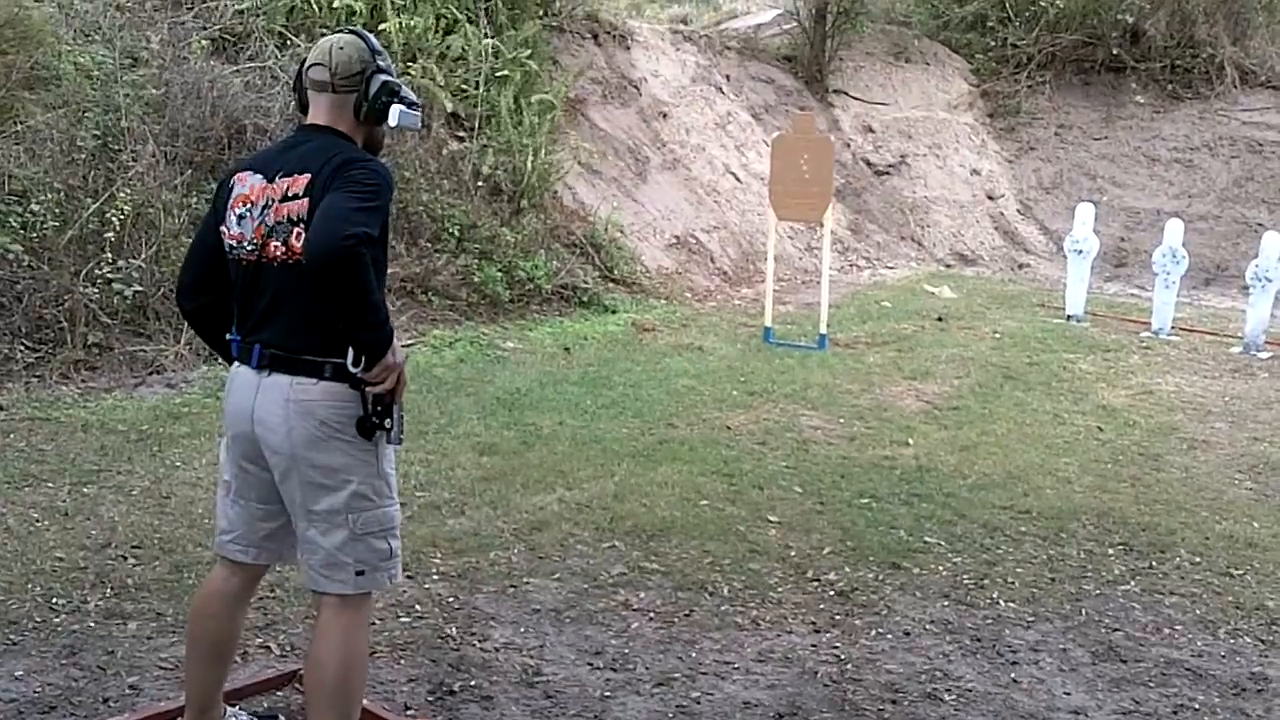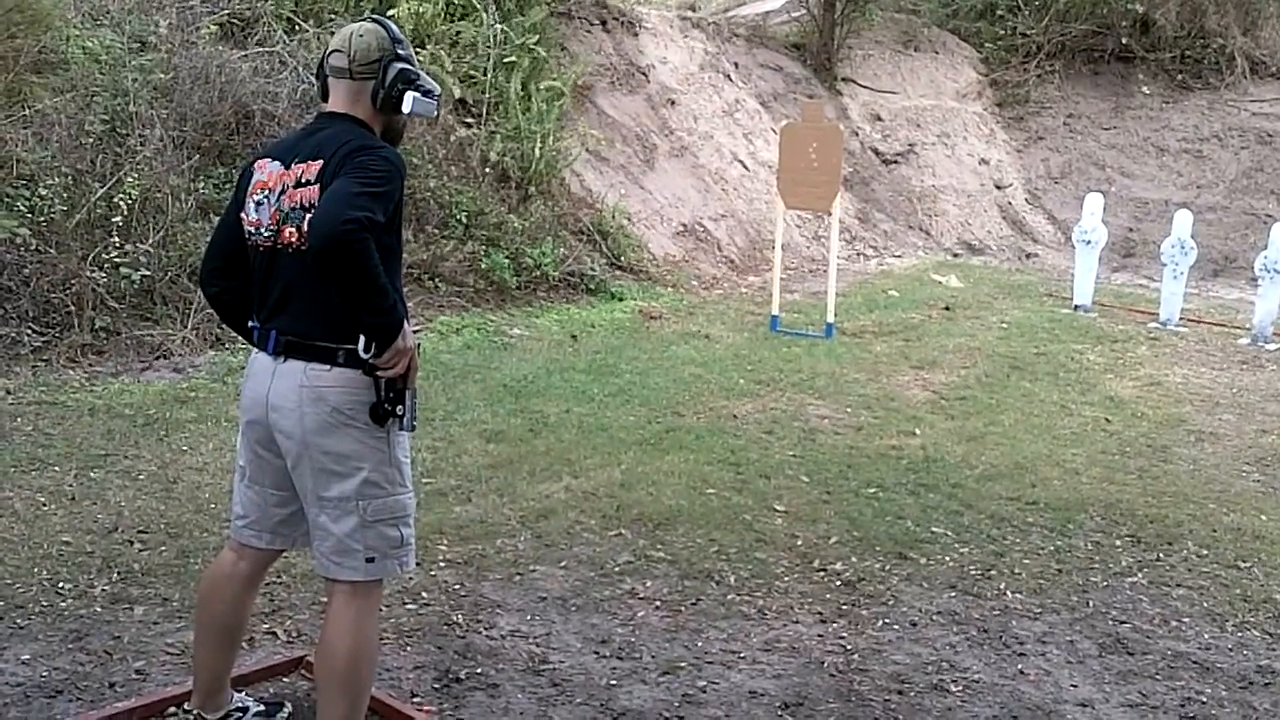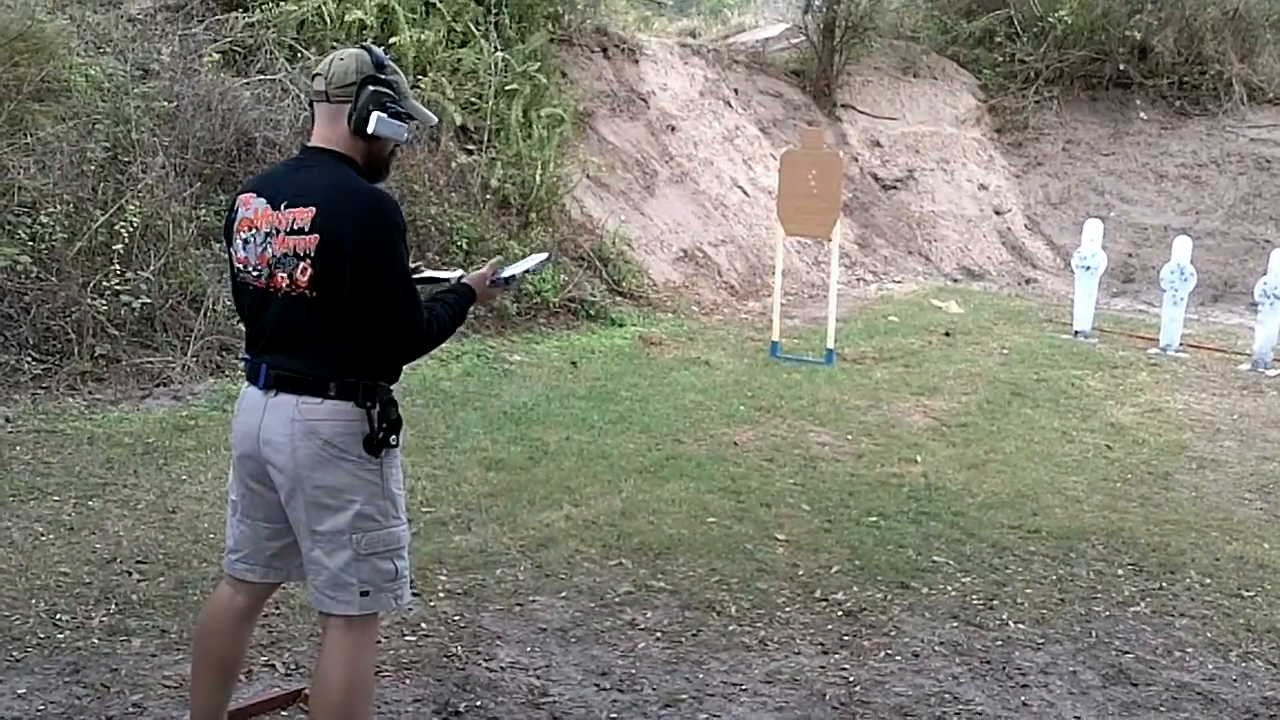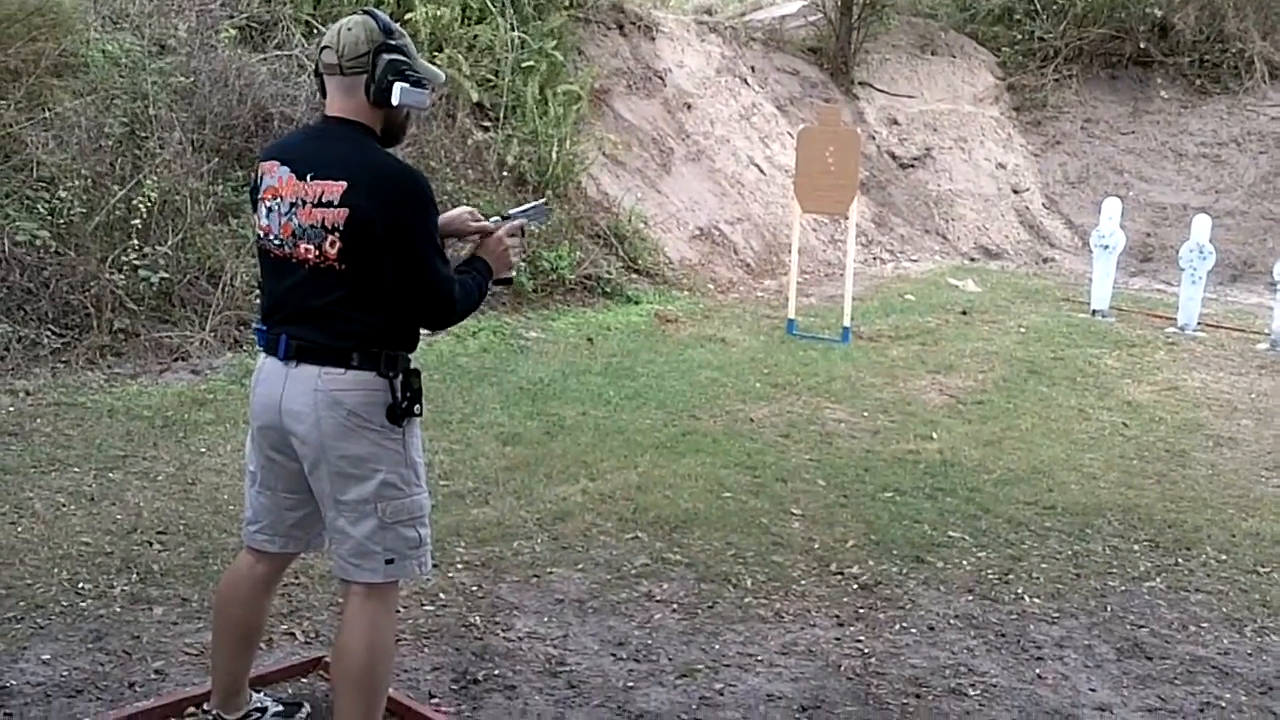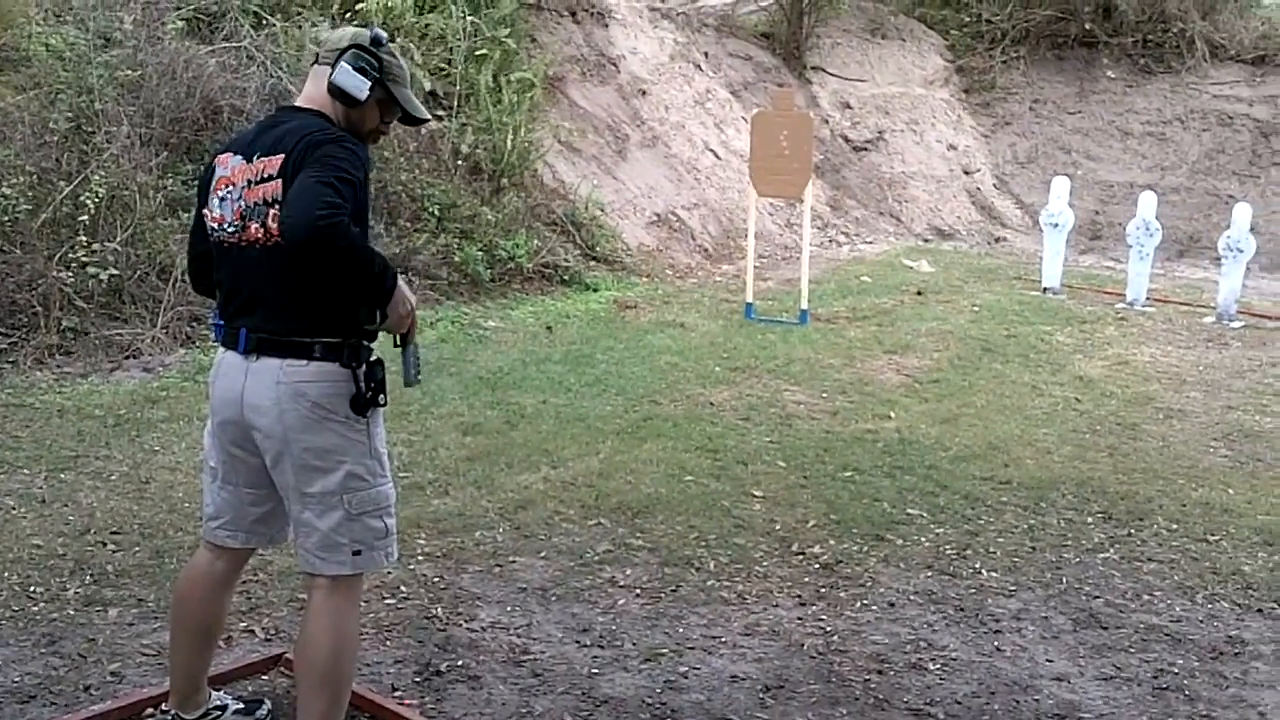
dt=1s
person 1, frame 1
left shoulder: (244, 176)
right shoulder: (360, 171)
left elbow: (195, 292)
right elbow: (336, 250)
left wrist: (249, 356)
right wrist: (379, 344)
left hip: (247, 393)
right hip: (325, 405)
left knee: (236, 564)
right knee: (345, 595)
person 1, frame 2
left shoulder: (268, 160)
right shoulder: (372, 157)
left elbow: (219, 274)
right elbow: (339, 236)
right wrist: (390, 326)
left hip: (265, 377)
right hip: (339, 391)
left knee: (247, 548)
right knee: (356, 581)
person 1, frame 3
left shoulder: (252, 196)
right shoulder: (365, 206)
right elbow: (399, 339)
right wrist: (464, 294)
left hip: (257, 409)
right hip: (334, 427)
left knee: (242, 583)
right knee: (351, 612)
person 1, frame 4
left shoulder: (274, 161)
right shoulder: (393, 181)
right elbow: (434, 307)
left wrist: (436, 227)
right wrist: (483, 266)
left hip: (275, 378)
right hip: (352, 395)
left knee: (262, 551)
right knee: (373, 583)
person 1, frame 5
left shoulder: (231, 154)
right shoulder: (331, 146)
left elbow: (203, 271)
right elbow: (312, 227)
right wrist: (384, 285)
left hip: (234, 371)
right hip: (312, 385)
left knee: (222, 546)
right knee: (336, 577)
